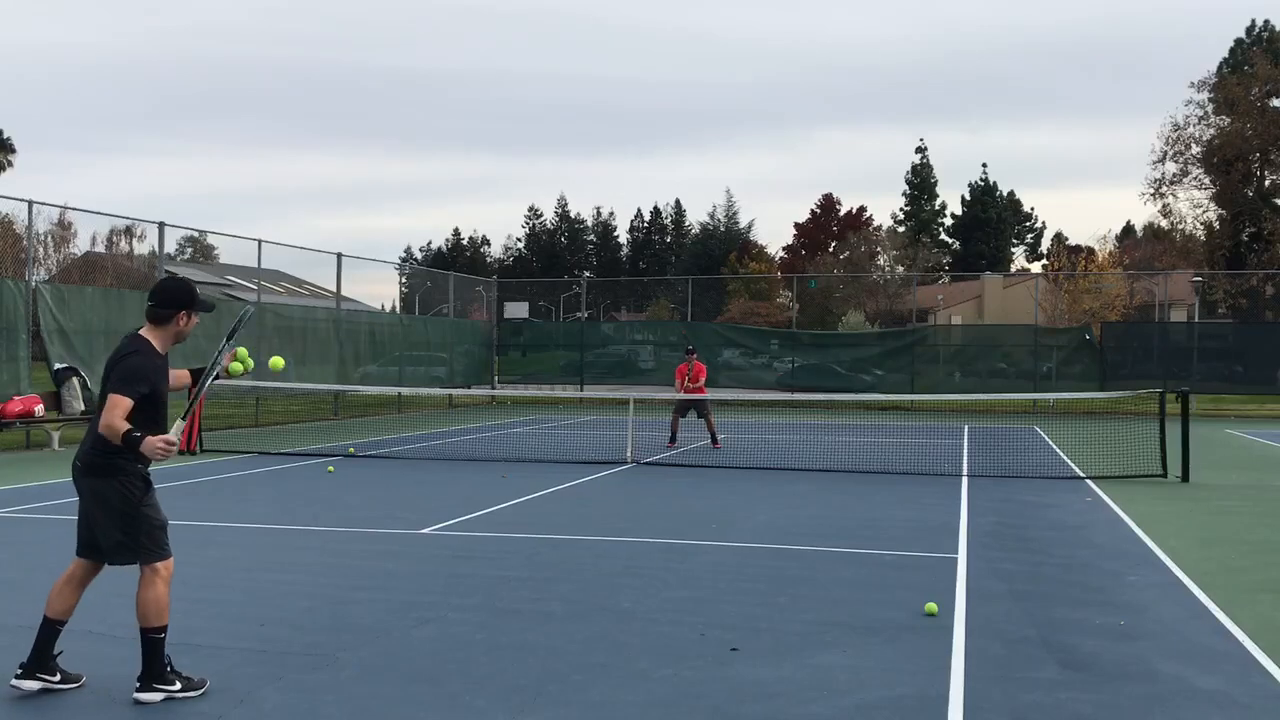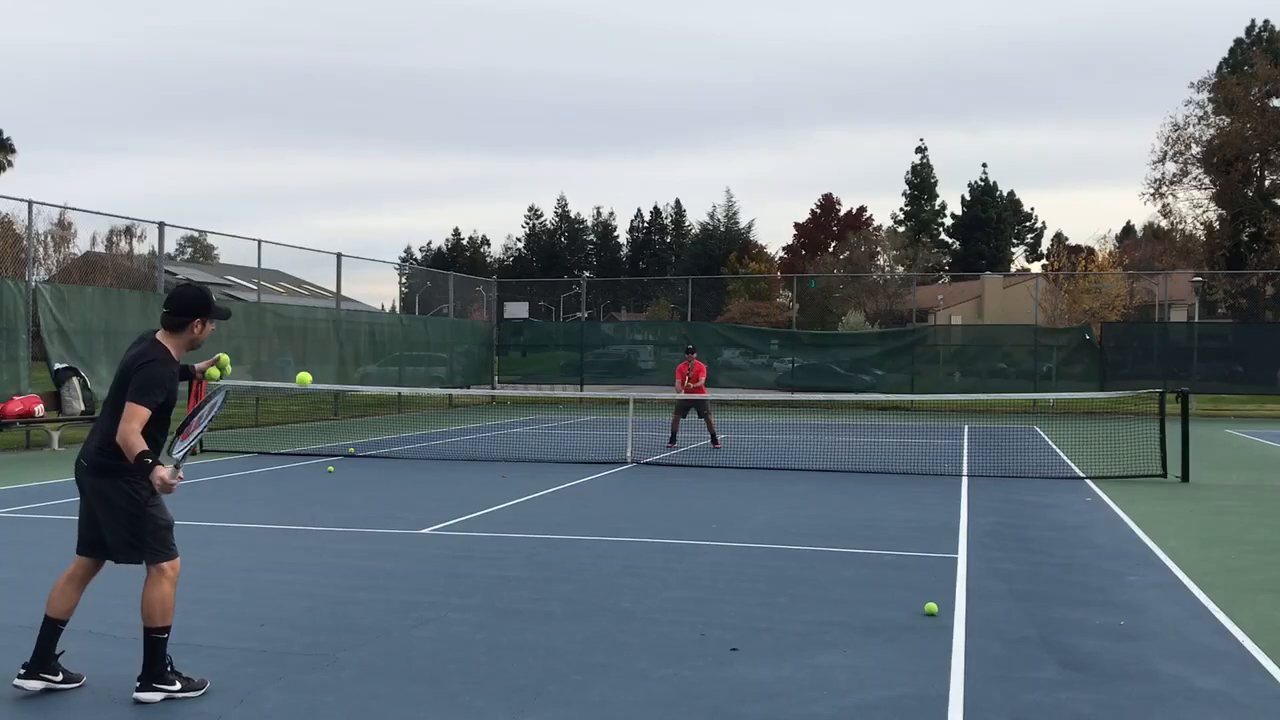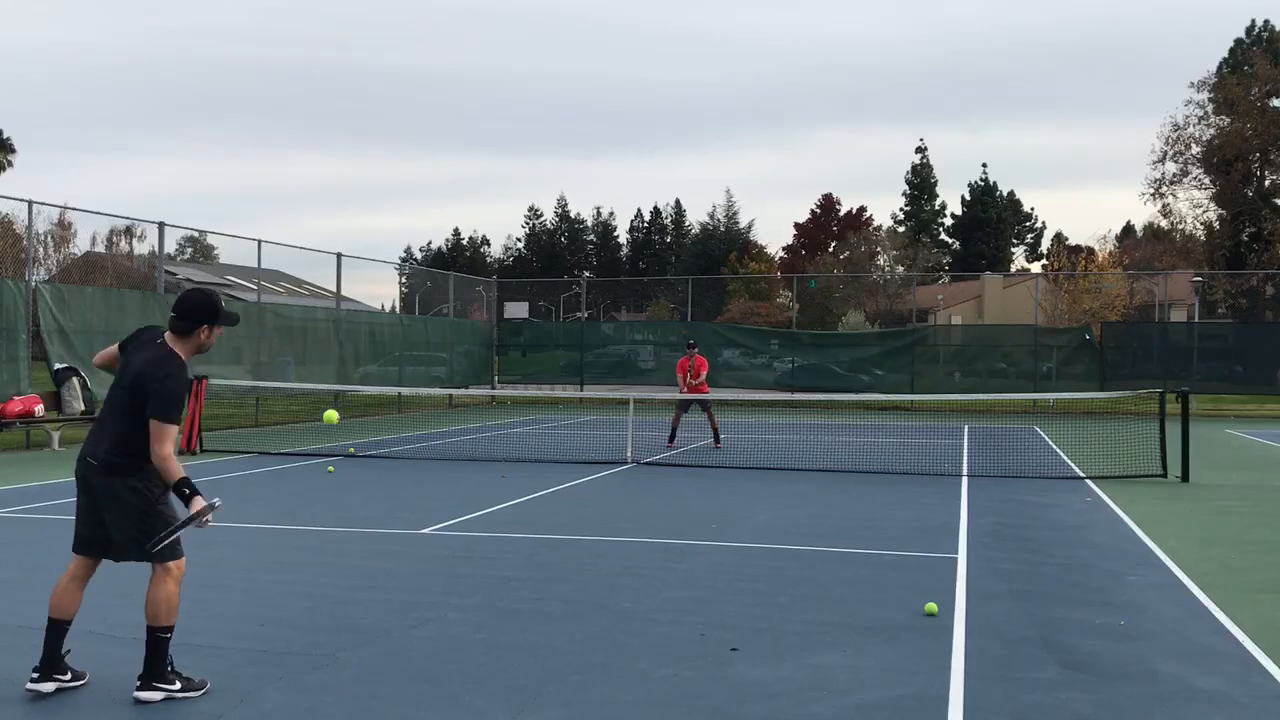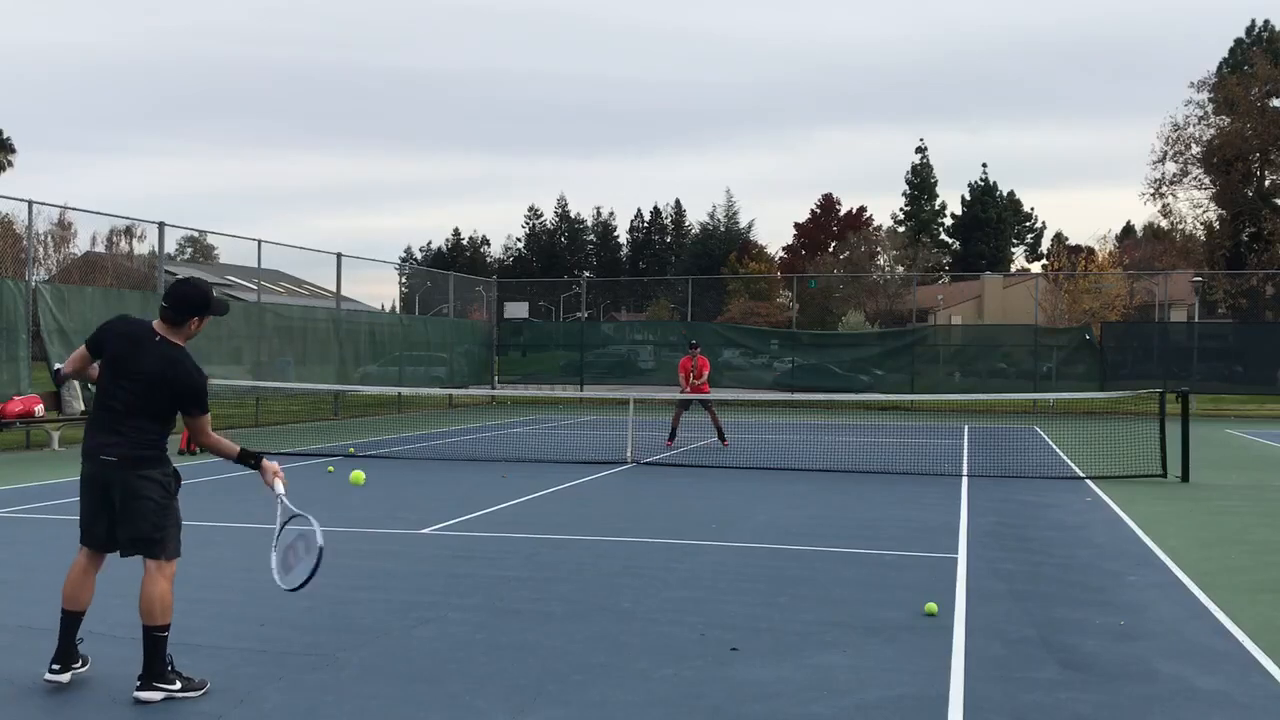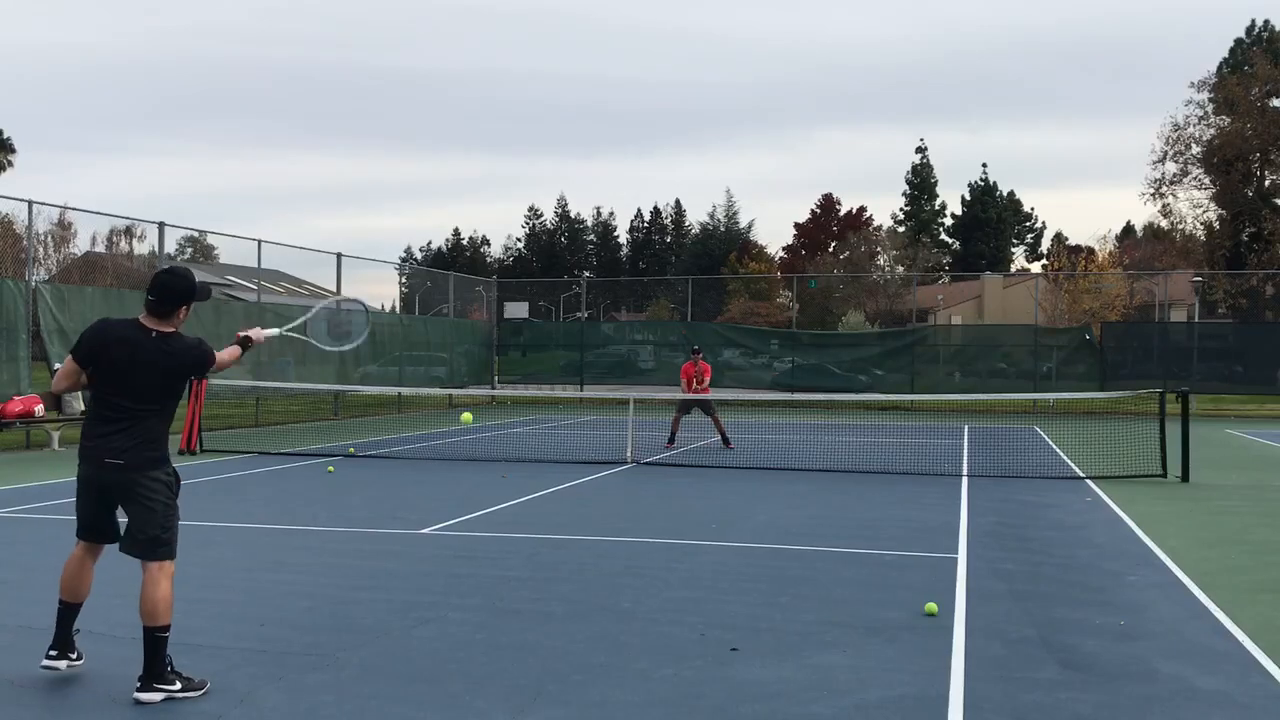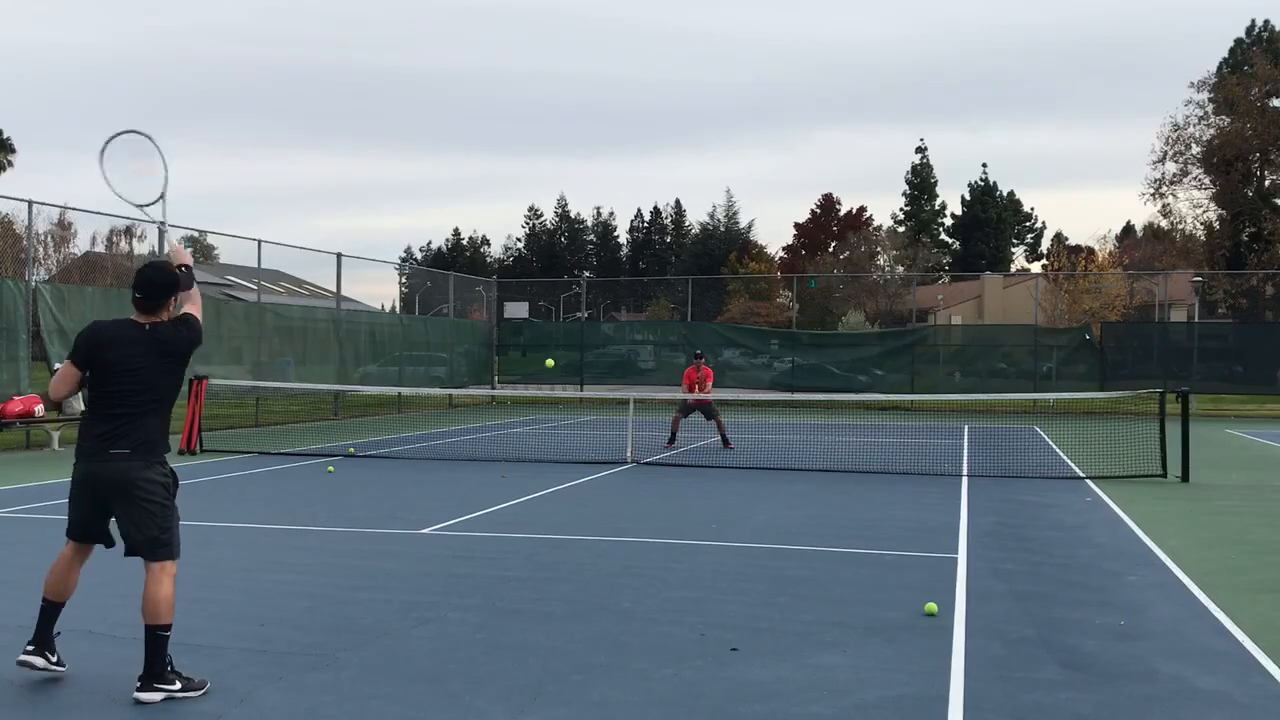
dt=0.1s
person 1, frame 1
left shoulder: (145, 345)
right shoulder: (140, 360)
left elbow: (163, 380)
right elbow: (110, 422)
left wrist: (210, 372)
right wrist: (140, 443)
left hip: (96, 472)
right hip: (116, 475)
left knee: (84, 565)
right knee: (158, 566)
left ankle: (37, 666)
right ankle: (156, 676)
person 1, frame 2
left shoulder: (153, 345)
right shoulder: (157, 367)
right elbow: (127, 432)
left wrist: (195, 372)
right wrist: (150, 467)
left hip: (98, 471)
right hip: (120, 476)
left knee: (85, 564)
right knee: (165, 566)
left ankle: (39, 665)
right ankle: (156, 676)
person 1, frame 3
left shoulder: (145, 340)
right shoulder: (171, 380)
left elbow: (103, 360)
right elbow: (161, 454)
right wrist: (189, 494)
left hip: (93, 467)
right hip: (129, 478)
left knee: (84, 563)
right knee: (170, 566)
left ankle: (50, 665)
right ankle: (157, 676)
person 1, frame 4
left shoulder: (119, 329)
right shoulder: (186, 373)
left elbow: (71, 368)
right elbow: (203, 439)
left wrist: (62, 374)
right wrist: (254, 461)
left hip: (97, 461)
right hip: (142, 471)
left knee: (90, 553)
right knee: (161, 565)
left ankle: (64, 656)
right ankle: (155, 675)
person 1, frame 5
left shoulder: (105, 331)
right shoulder: (186, 351)
left elbow: (60, 386)
right elbow: (219, 361)
right wrist: (246, 342)
left hip: (95, 460)
right hip: (144, 469)
left knee: (87, 546)
right knee: (159, 566)
left ankle: (61, 646)
right ankle: (155, 676)
person 1, frame 6
left shoulder: (97, 334)
right shoulder: (177, 337)
left elbow: (57, 393)
right elbow: (193, 309)
right wrist: (185, 268)
left hip: (92, 460)
right hip: (142, 467)
left knee: (76, 548)
right knee: (162, 565)
left ankle: (39, 644)
right ankle: (156, 675)
